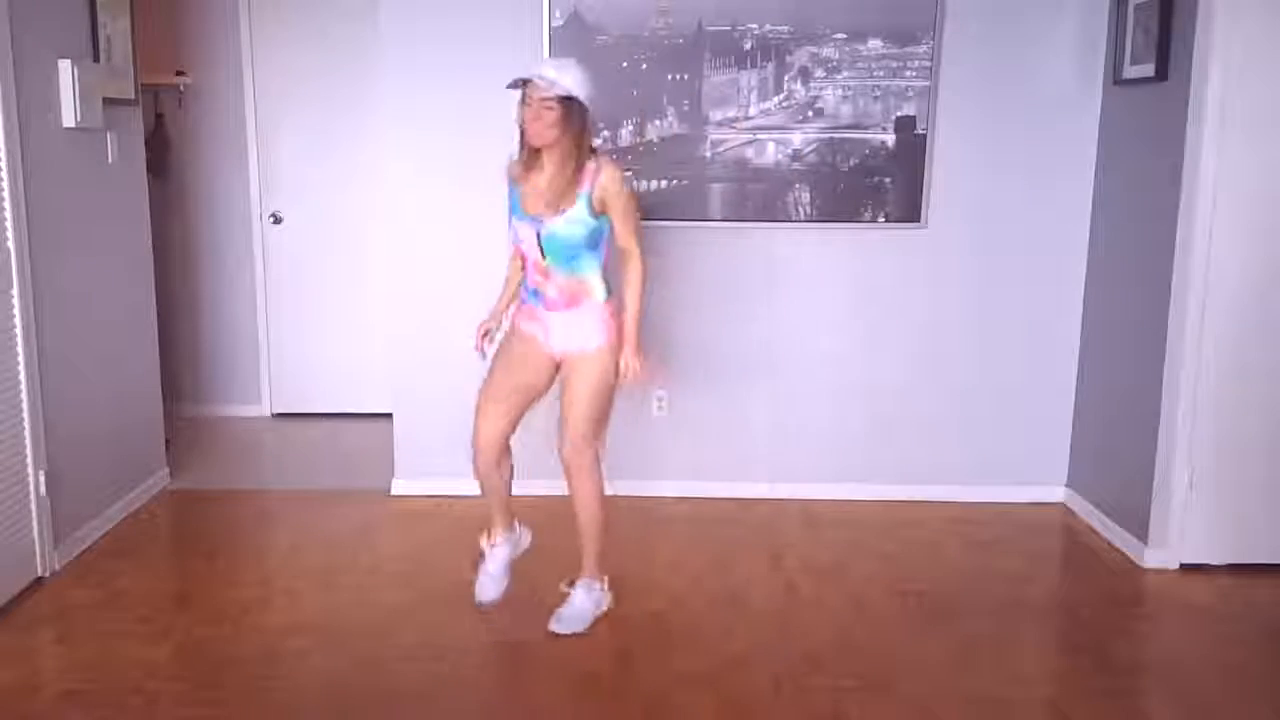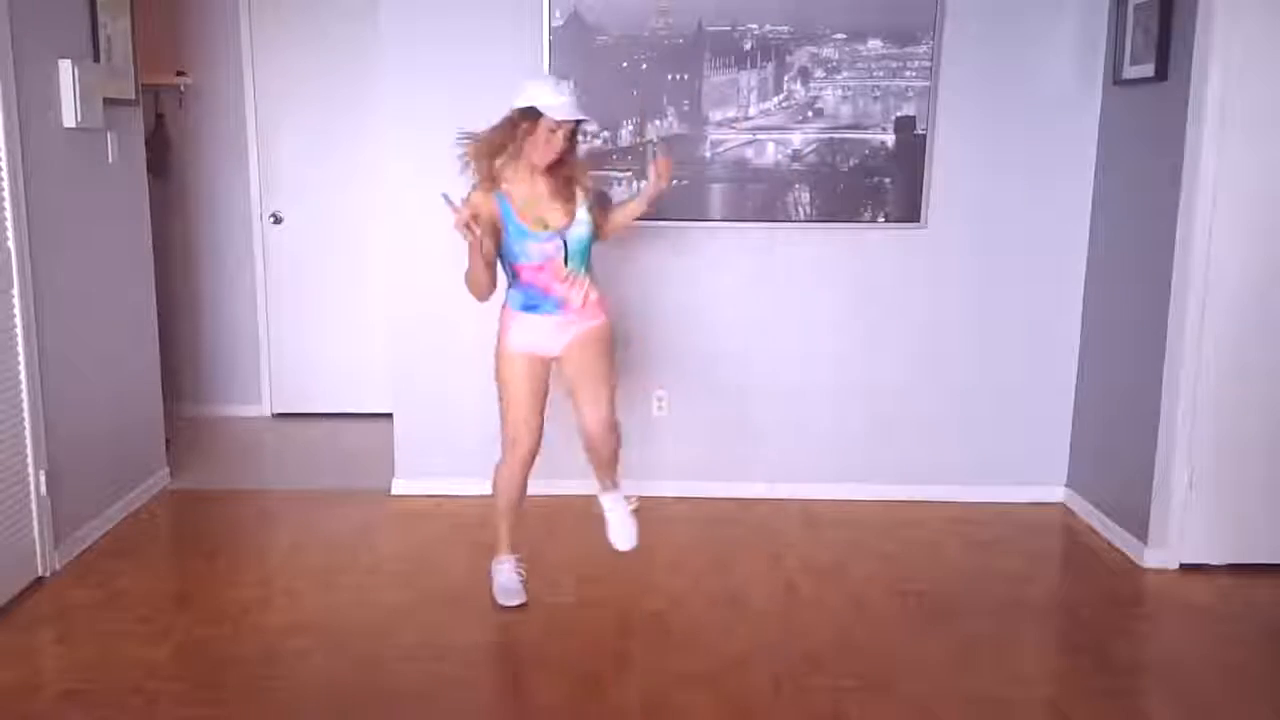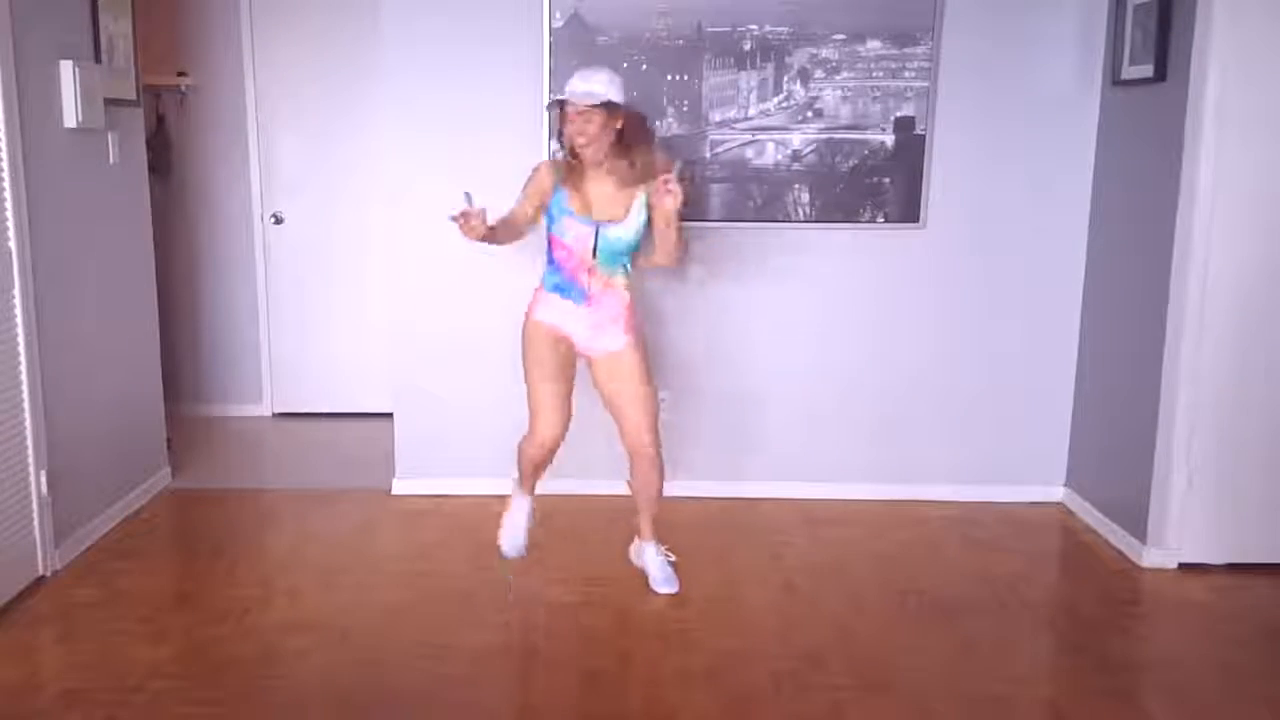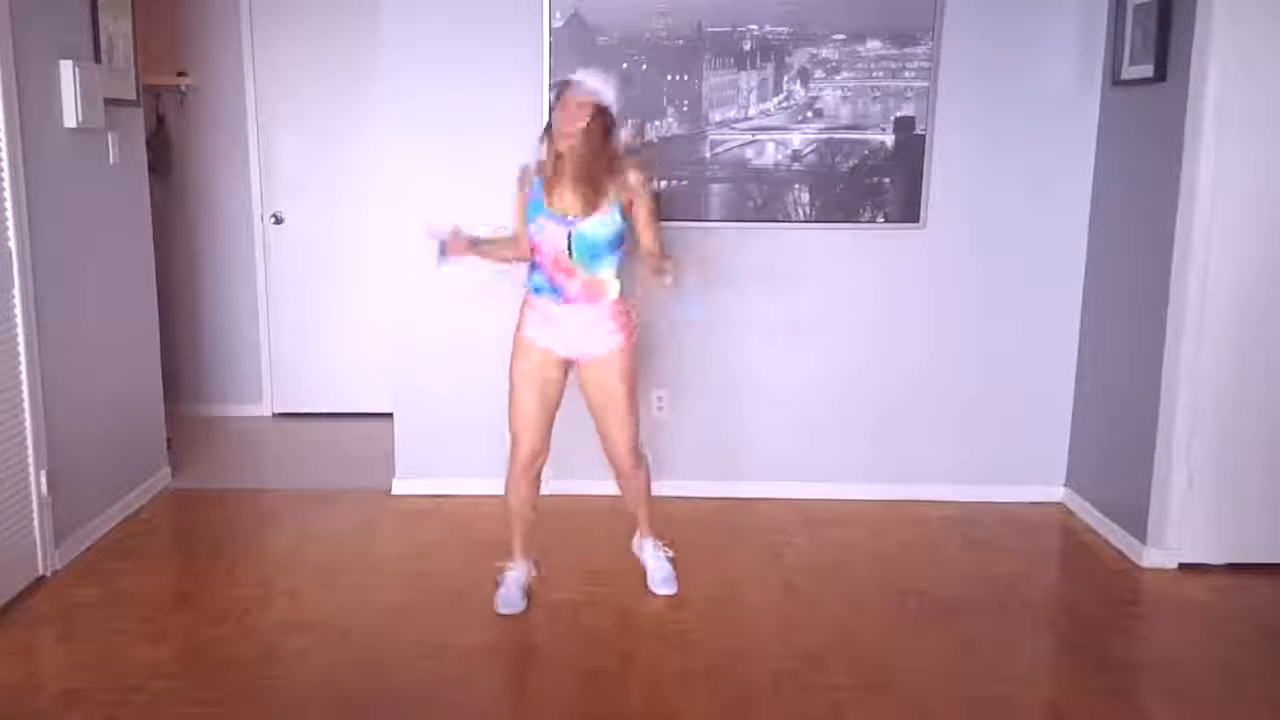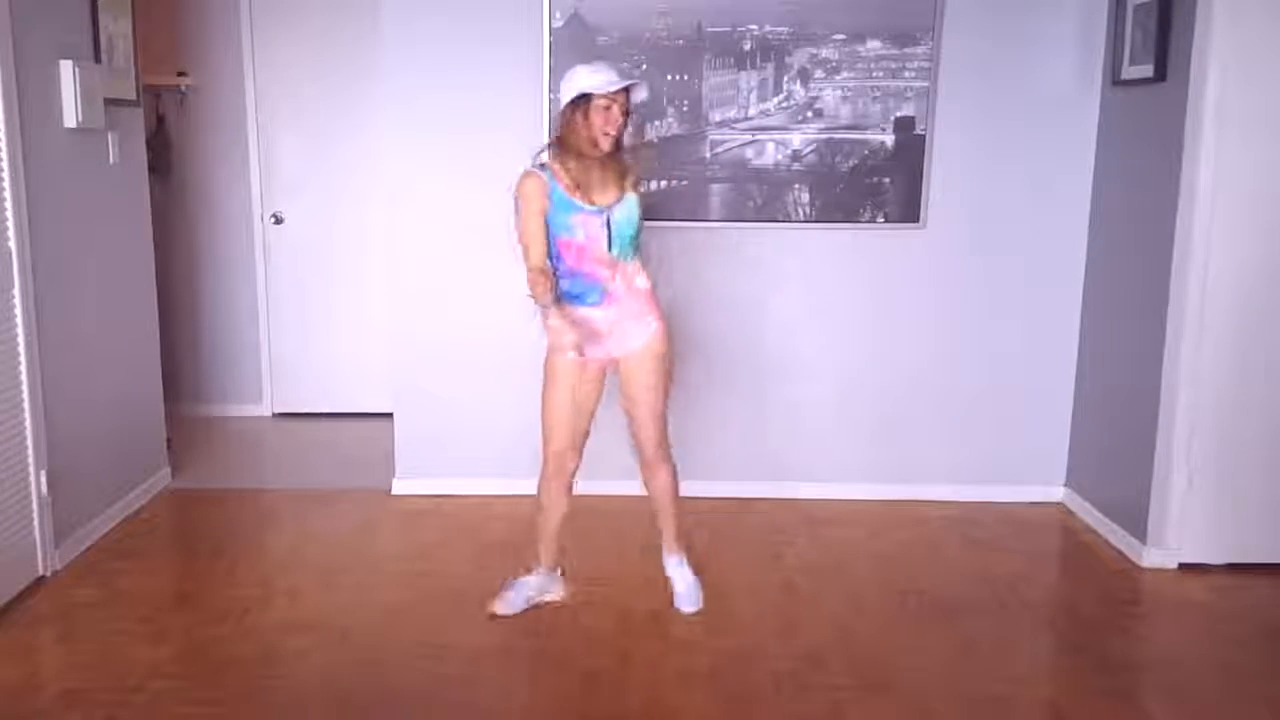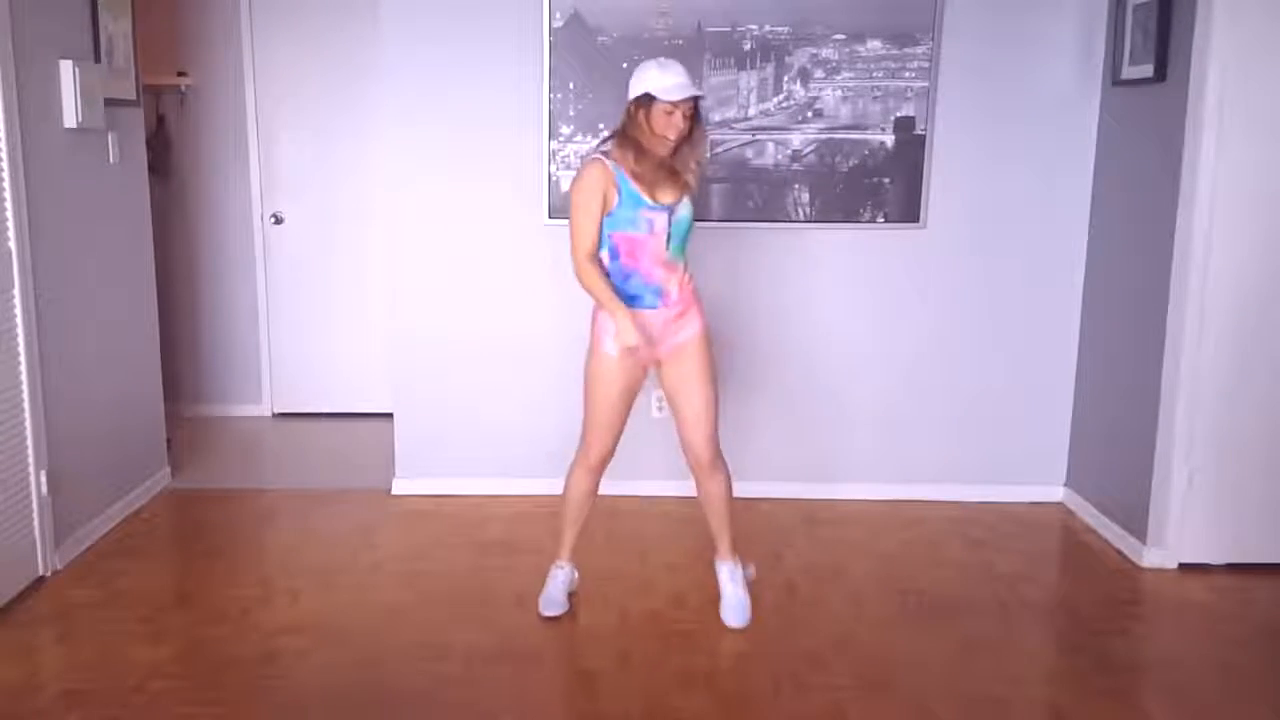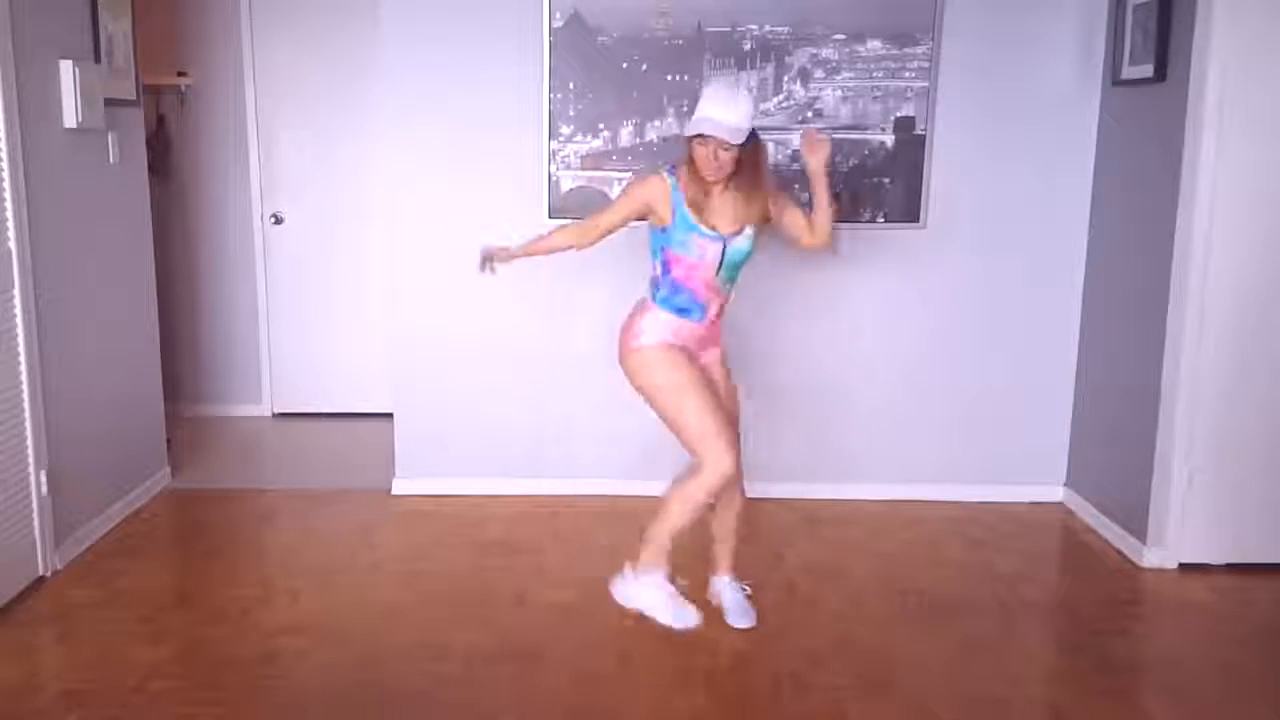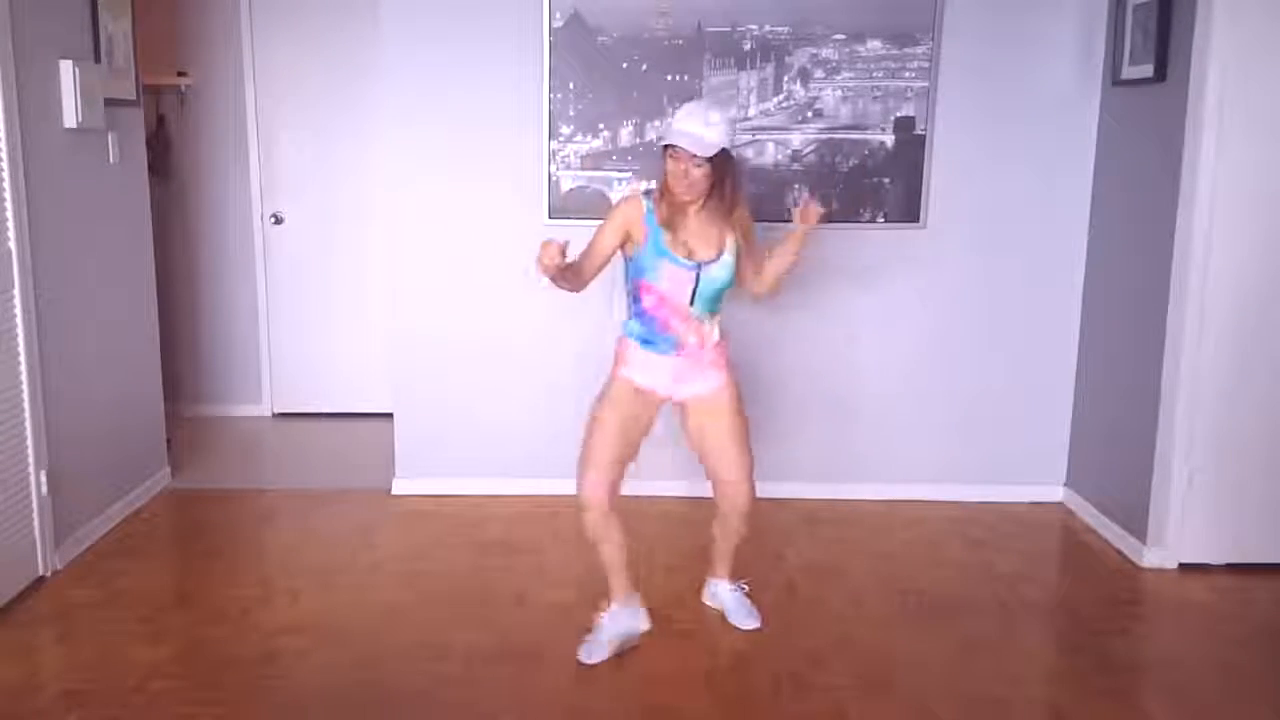
dt=0.4s
person 1, frame 1
left shoulder: (602, 179)
right shoulder: (518, 174)
left elbow: (630, 256)
left wrist: (630, 340)
right wrist: (498, 307)
left hip: (591, 328)
right hip: (532, 324)
left knee: (577, 460)
right knee: (486, 436)
left ankle: (590, 584)
right ankle: (502, 536)
person 1, frame 2
left shoulder: (573, 179)
right shoulder: (488, 195)
left elbow: (600, 223)
right elbow: (481, 288)
left wrist: (649, 195)
right wrist: (477, 249)
left hip: (582, 320)
right hip: (523, 329)
left knee: (598, 426)
right knee: (519, 451)
left ankle: (610, 489)
right ankle: (505, 558)
person 1, frame 3
left shoulder: (647, 181)
right shoulder: (552, 175)
left elbow: (665, 258)
right elbow: (517, 225)
left wrist: (670, 215)
right wrist: (482, 231)
left hip: (611, 324)
right hip: (551, 316)
left knee: (644, 445)
right knee: (550, 428)
left ankle: (647, 545)
right ankle: (520, 495)
person 1, frame 4
left shoulder: (626, 180)
right shoulder: (535, 176)
left elbow: (651, 246)
left wrist: (661, 267)
right wrist: (470, 243)
left hip: (602, 326)
right hip: (542, 326)
left knee: (624, 450)
right knee: (526, 456)
left ankle: (649, 545)
right ankle: (519, 564)
person 1, frame 5
left shoulder: (620, 172)
right shoulder: (538, 183)
right elbow: (536, 268)
right wrist: (555, 313)
left hip: (638, 322)
right hip: (576, 332)
left knee: (653, 449)
right knee: (559, 460)
left ankle: (674, 558)
right ankle: (544, 574)
person 1, frame 6
left shoulder: (680, 171)
right shoulder: (599, 173)
right elbow: (584, 259)
right wrist: (621, 314)
left hip: (682, 324)
right hip: (623, 329)
left knee: (704, 452)
right knee: (593, 455)
left ankle: (728, 566)
right ankle: (562, 568)
person 1, frame 7
left shoulder: (757, 196)
right shoulder: (660, 188)
left elbow: (818, 239)
right elbow: (590, 231)
left wrist: (818, 173)
right wrist: (515, 251)
left hip: (705, 344)
right hip: (653, 339)
left knee: (730, 472)
right knee: (718, 464)
left ankle: (723, 578)
right ankle: (642, 574)
person 1, frame 8
left shoulder: (730, 221)
right shoulder: (635, 213)
left elbow: (757, 284)
right elbow: (579, 276)
left wrist: (798, 235)
right wrist: (554, 267)
left hip: (704, 373)
right hip: (638, 372)
left knee: (738, 496)
right knee: (594, 491)
left ankle: (719, 583)
right ankle: (622, 608)
